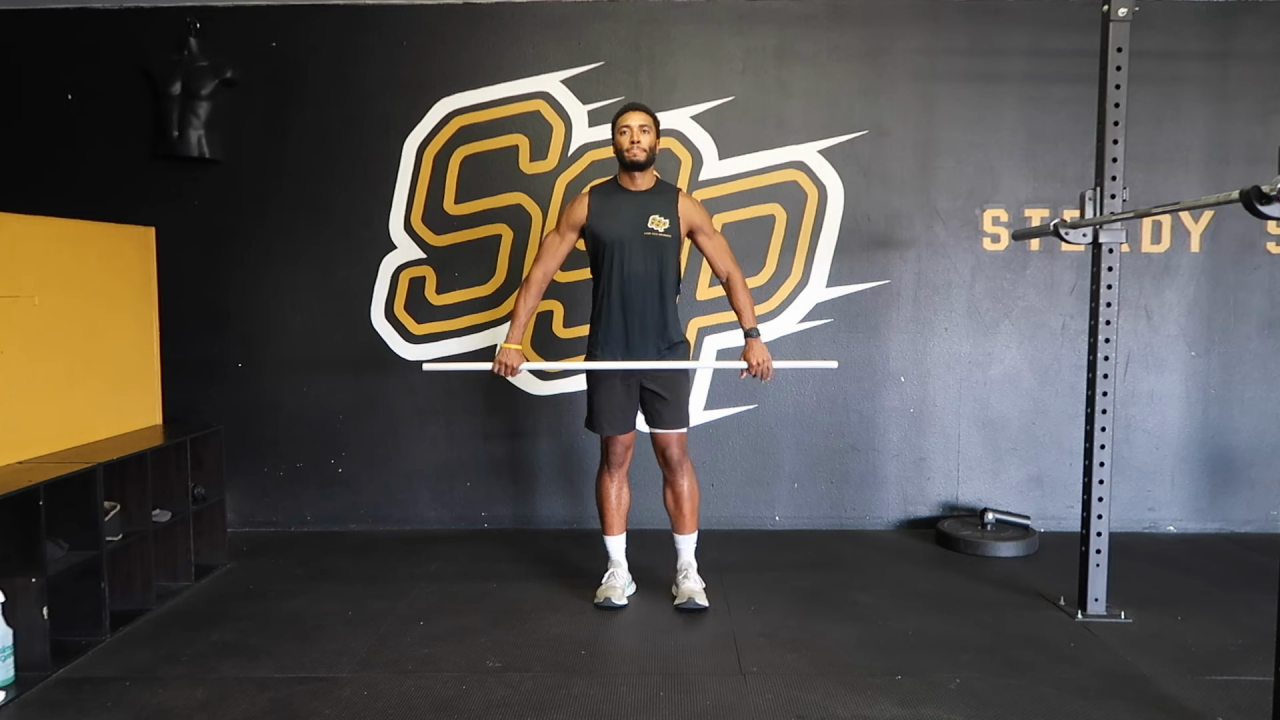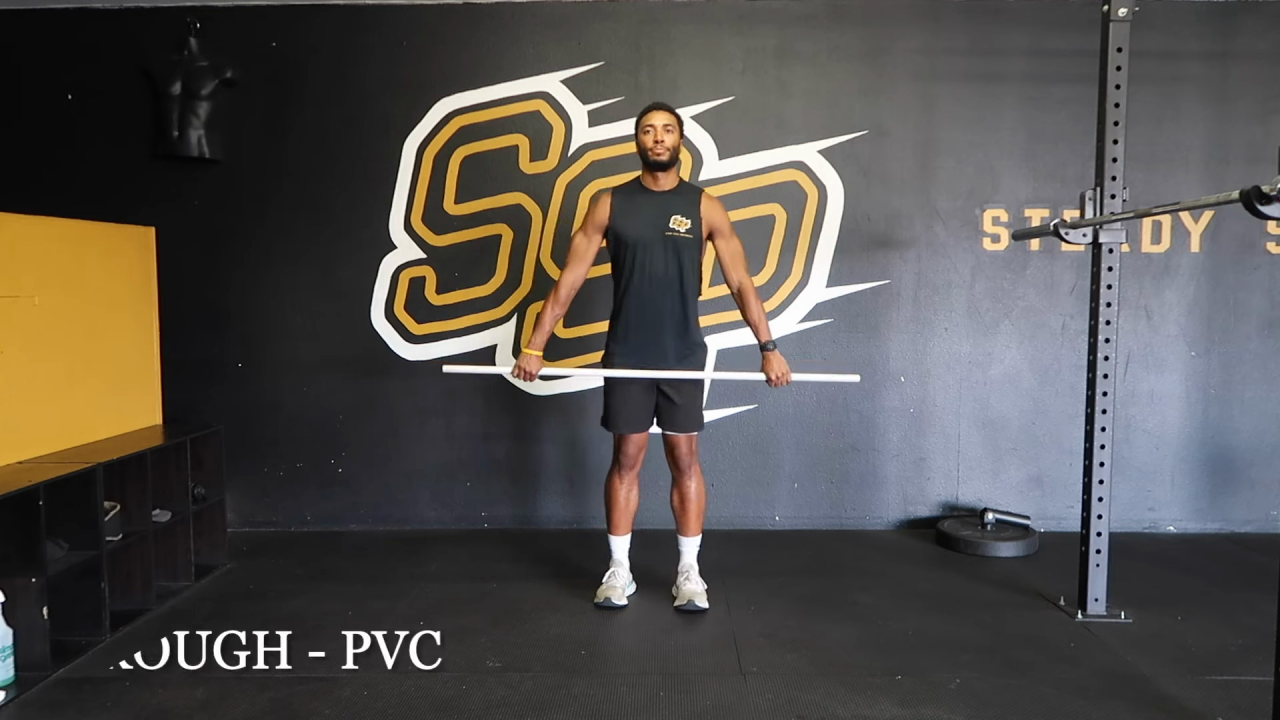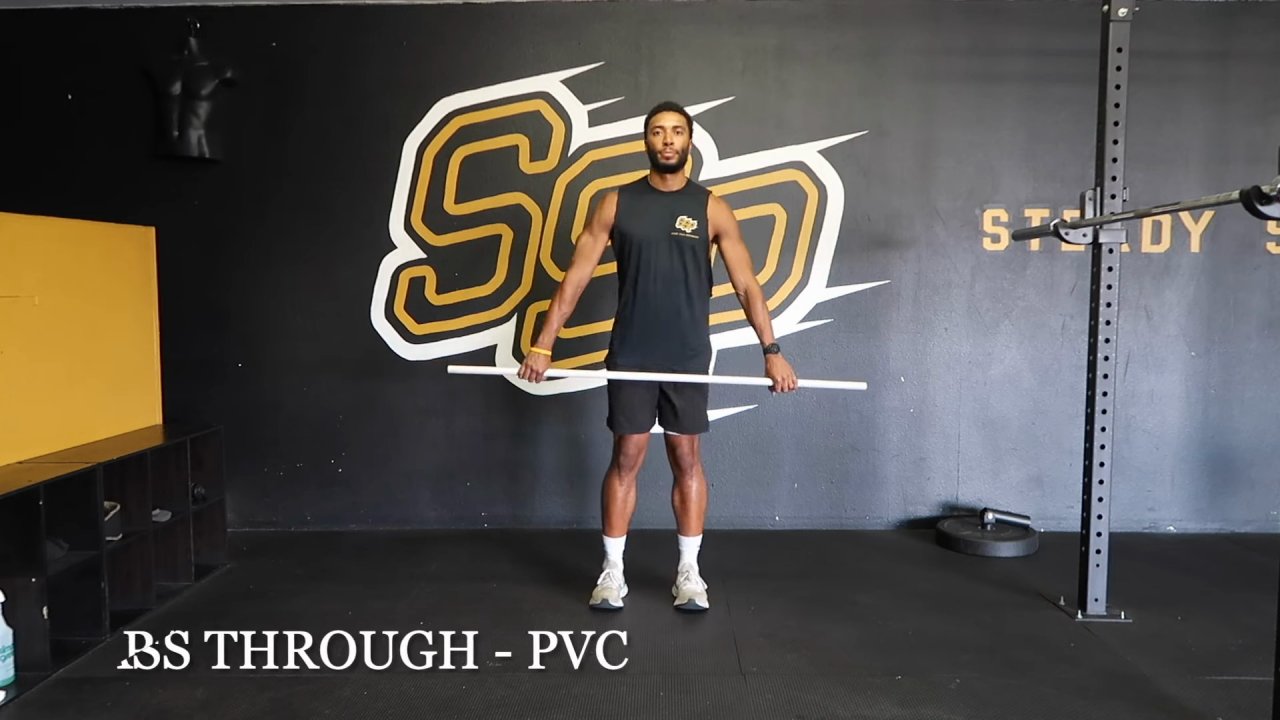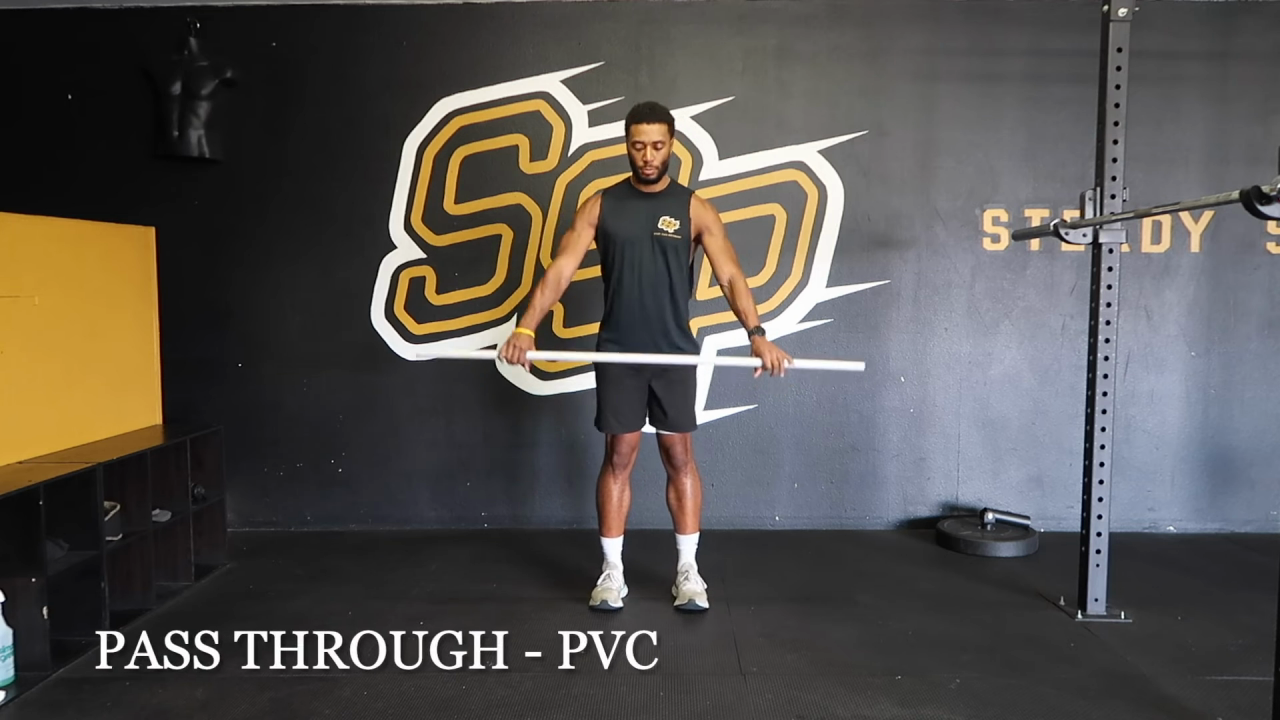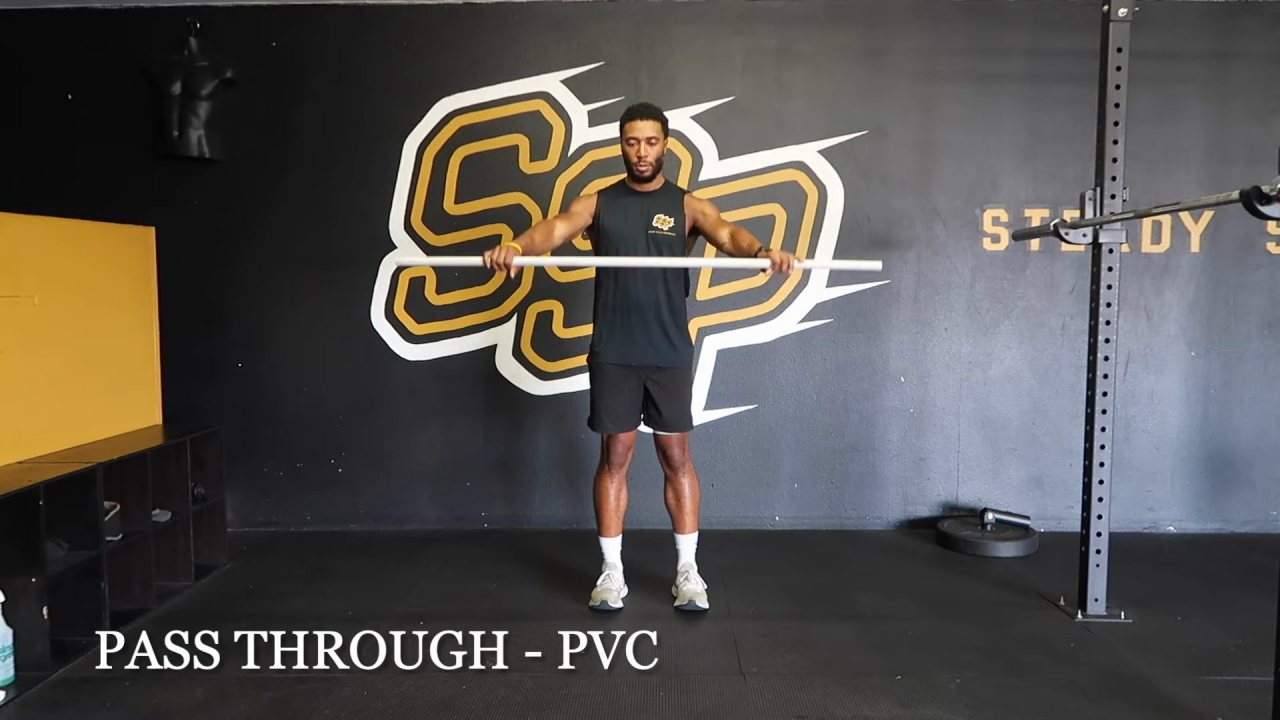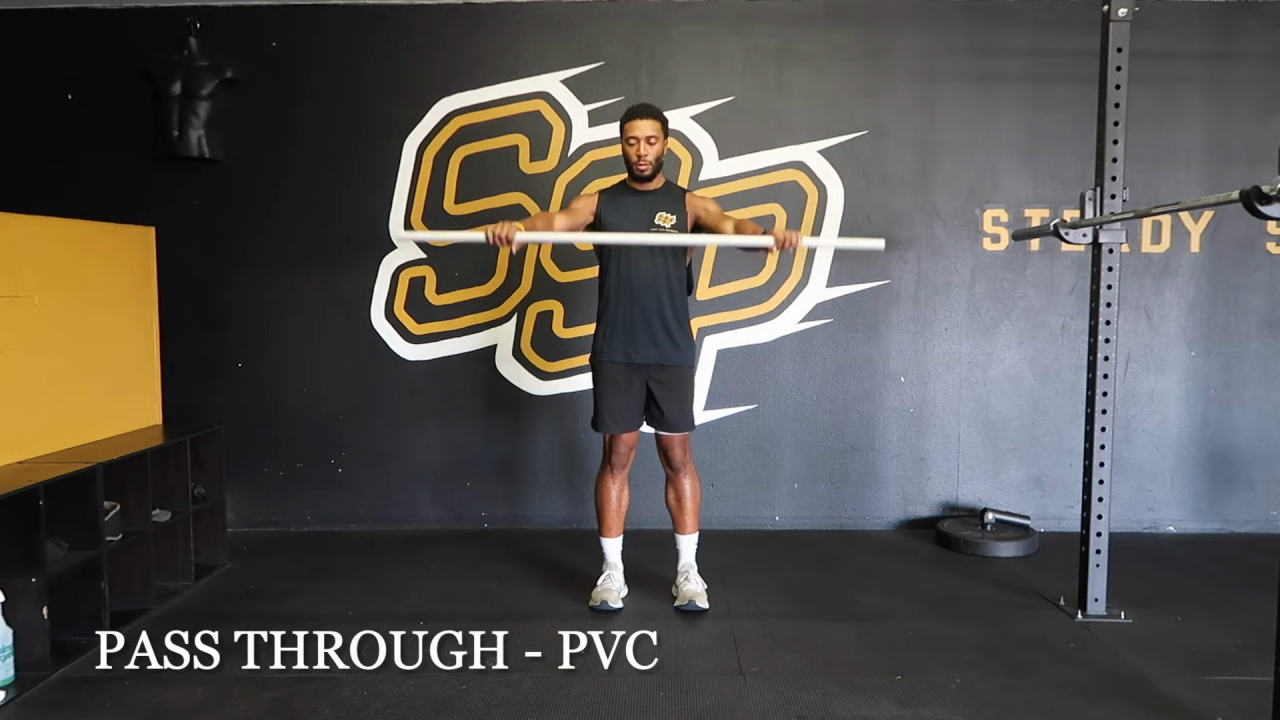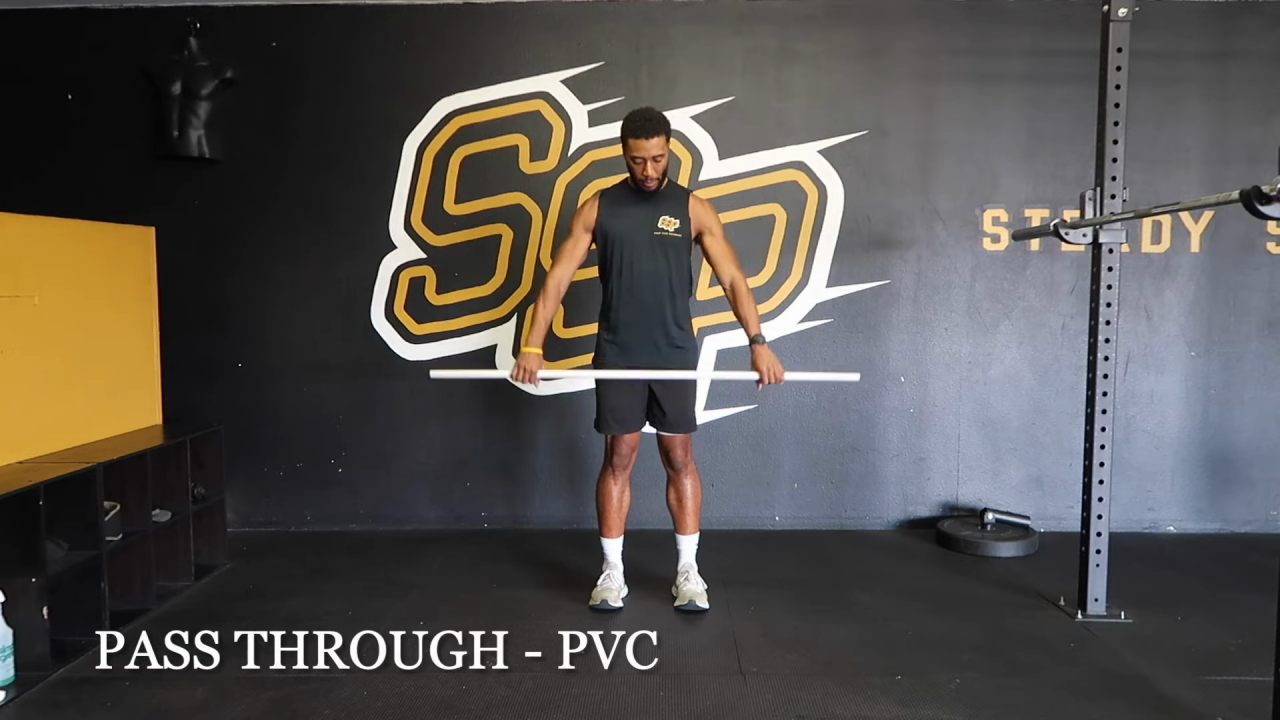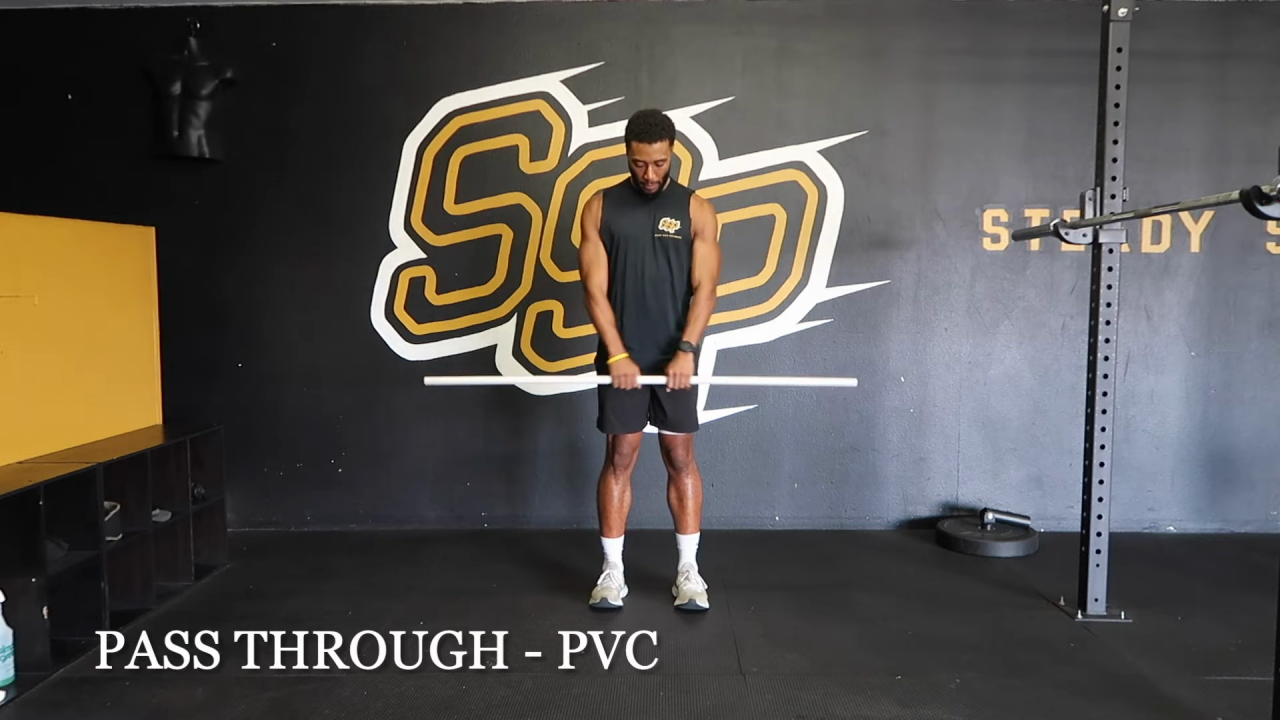
dt=0.4s
person 1, frame 1
left shoulder: (682, 205)
right shoulder: (587, 205)
left elbow: (729, 271)
right elbow: (540, 272)
left wrist: (752, 336)
right wrist: (513, 340)
left hip: (667, 352)
right hip: (609, 354)
left knee: (675, 456)
right knee: (615, 458)
left ankle: (687, 569)
right ankle: (617, 570)
person 1, frame 2
left shoulder: (706, 206)
right shoulder: (610, 204)
left elbow: (740, 281)
right elbow: (569, 279)
left wrist: (768, 347)
right wrist: (535, 345)
left hip: (683, 354)
right hip: (626, 354)
left knee: (685, 459)
right knee: (625, 459)
left ankle: (689, 572)
right ankle: (619, 569)
person 1, frame 3
left shoulder: (712, 208)
right shoulder: (616, 204)
left elbow: (746, 285)
right elbow: (575, 277)
left wrist: (772, 351)
right wrist: (542, 345)
left hip: (687, 356)
right hip: (630, 354)
left knee: (686, 460)
right knee: (626, 459)
left ankle: (688, 571)
right ankle: (612, 572)
person 1, frame 4
left shoulder: (695, 208)
right shoulder: (600, 205)
left elbow: (730, 275)
right elbow: (561, 268)
left wrist: (757, 334)
right wrist: (526, 327)
left hip: (675, 354)
right hip: (617, 354)
left knee: (680, 458)
right knee: (618, 458)
left ankle: (687, 571)
right ankle: (612, 571)
person 1, frame 5
left shoulder: (689, 205)
right shoulder: (596, 203)
left elbow: (728, 235)
right elbow: (554, 229)
left wrist: (764, 252)
right wrist: (515, 247)
left hip: (670, 353)
right hip: (613, 353)
left knee: (677, 458)
right knee: (614, 458)
left ankle: (687, 570)
right ankle: (612, 571)
person 1, frame 6
left shoulder: (691, 204)
right shoulder: (598, 202)
left elbow: (731, 226)
right elbow: (555, 221)
left wrist: (768, 232)
right wrist: (518, 226)
left hip: (672, 353)
right hip: (615, 353)
left knee: (678, 458)
right knee: (616, 458)
left ankle: (687, 571)
right ankle: (612, 572)
person 1, frame 7
left shoulder: (694, 208)
right shoulder: (598, 207)
left elbow: (732, 277)
right elbow: (559, 274)
left wrist: (758, 341)
right wrist: (533, 342)
left hip: (675, 355)
right hip: (617, 356)
left knee: (679, 459)
right knee: (618, 459)
left ankle: (688, 571)
right ankle: (612, 571)
person 1, frame 8
left shoulder: (696, 209)
right shoulder: (601, 207)
left elbow: (705, 287)
right elbow: (595, 289)
left wrist: (687, 350)
right wrist: (615, 354)
left hip: (675, 357)
right hip: (622, 358)
left knee: (681, 458)
right knee: (619, 458)
left ankle: (688, 570)
right ankle: (612, 571)
